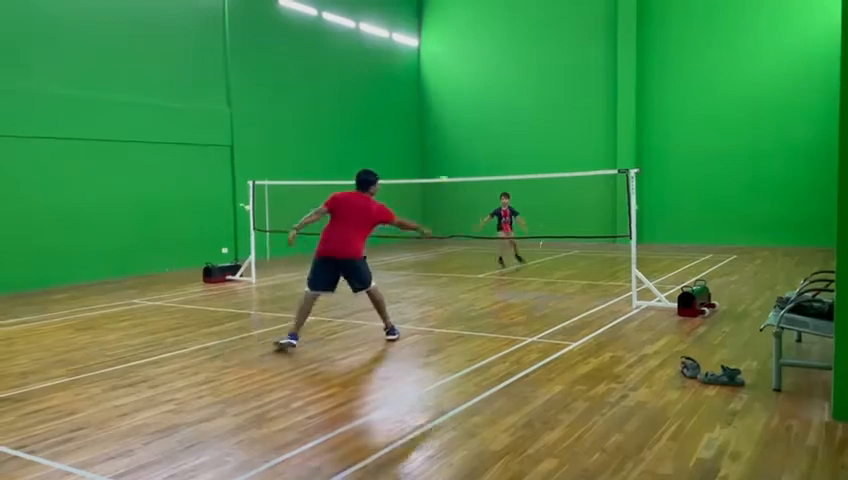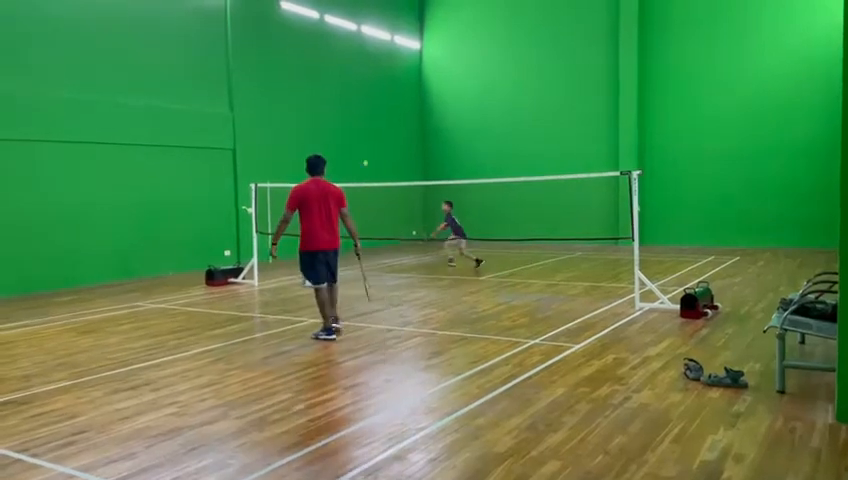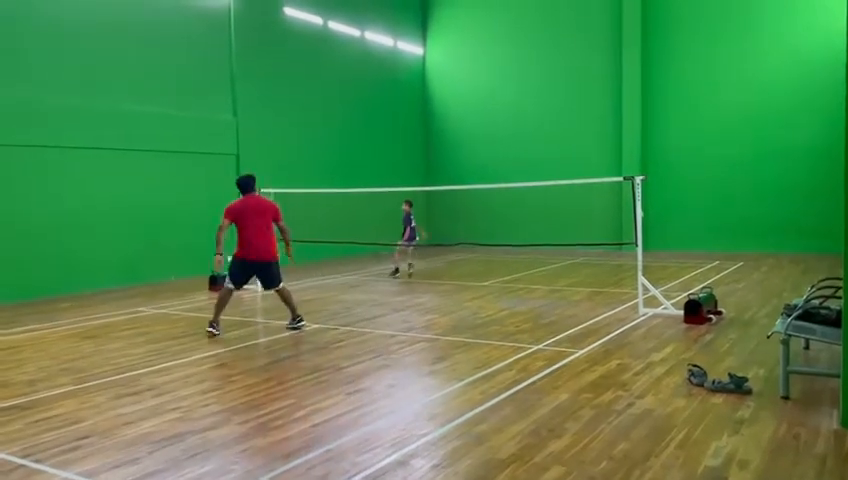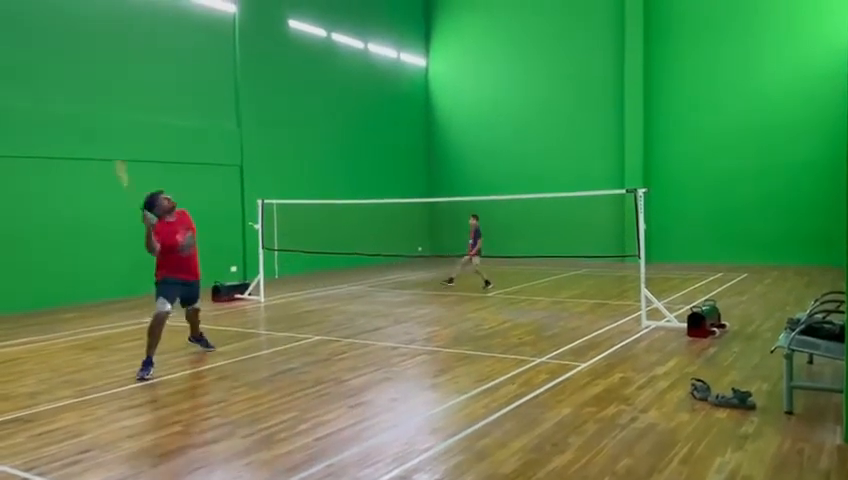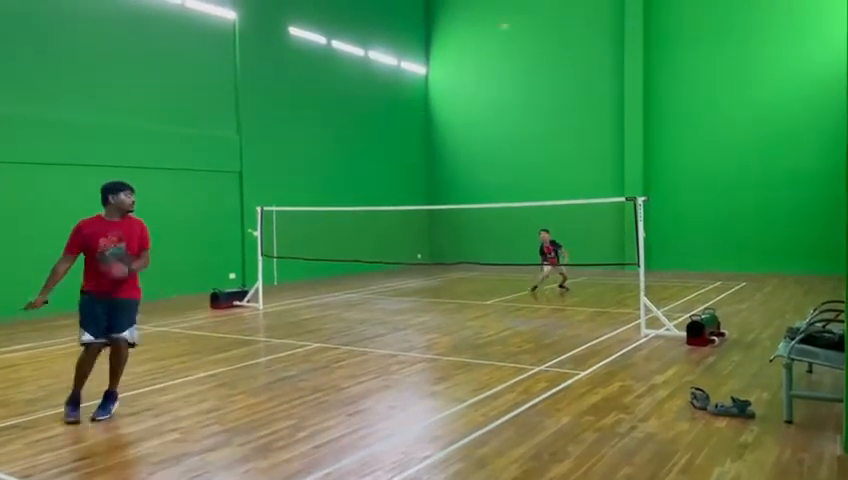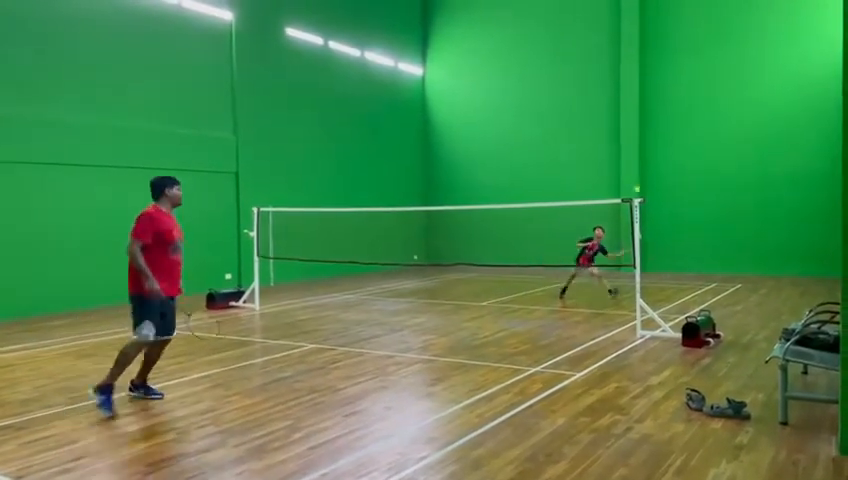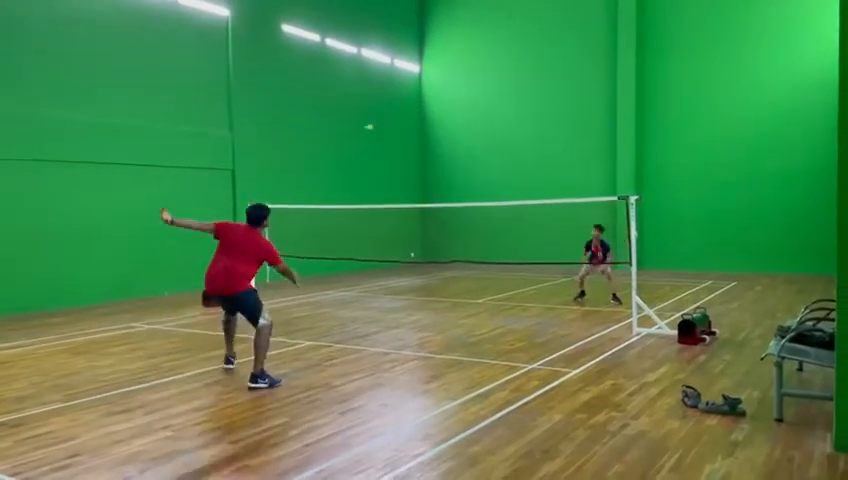
dt=0.7s
person 1, frame 1
left shoulder: (338, 197)
right shoulder: (377, 209)
left elbow: (317, 213)
right elbow: (400, 223)
left wrist: (296, 228)
right wrist: (420, 229)
left hip: (325, 253)
right hip: (352, 256)
left knee: (311, 294)
right knee: (371, 290)
left ankle: (293, 335)
right ankle: (390, 328)
person 1, frame 2
left shoulder: (299, 191)
right shoulder: (336, 191)
left elbow: (286, 219)
right elbow: (346, 217)
left wrist: (274, 242)
right wrist: (356, 241)
left hip: (310, 246)
right hip: (332, 245)
left knee: (319, 285)
right knee: (331, 283)
left ankle: (328, 328)
right ankle: (335, 319)
person 1, frame 3
left shoulder: (233, 207)
right shoulder: (270, 205)
left elbow: (222, 228)
right elbow: (283, 228)
left wrist: (219, 252)
right wrist: (288, 247)
left hip: (245, 256)
right hip: (268, 255)
left knee: (229, 287)
right knee: (279, 287)
left ankle: (214, 323)
right ankle: (296, 317)
person 1, frame 4
left shoulder: (183, 215)
right shoulder: (157, 229)
right elbow: (153, 250)
left wrist: (193, 250)
right wrist: (148, 230)
left hip: (191, 276)
right hip: (169, 278)
left knee: (193, 308)
right knee: (162, 313)
left ankle: (196, 336)
right ankle: (148, 361)
person 1, frame 5
left shoulder: (138, 226)
right shoulder: (85, 227)
left elbow: (145, 259)
right elbow: (65, 262)
left wrist: (126, 269)
right wrist: (43, 294)
left hip: (126, 296)
right hip: (94, 295)
left knee: (121, 342)
right knee: (93, 346)
left ankle: (111, 396)
right ankle: (73, 400)
person 1, frame 6
left shoulder: (168, 217)
right shoulder: (150, 216)
right elbow: (133, 250)
left wrist: (176, 282)
right wrist: (150, 279)
left hip: (166, 291)
right hip: (149, 292)
left knee: (163, 338)
right knee: (143, 340)
left ankle: (139, 384)
right ankle: (104, 388)
person 1, frame 7
left shoulder: (228, 228)
right shoulder: (264, 246)
left elbow: (200, 226)
right elbow: (283, 269)
left wrist: (172, 221)
right wrist: (293, 277)
left hip: (213, 286)
right hip: (238, 288)
left knee: (230, 313)
right knee: (264, 325)
left ankle: (229, 356)
right ankle: (258, 375)
